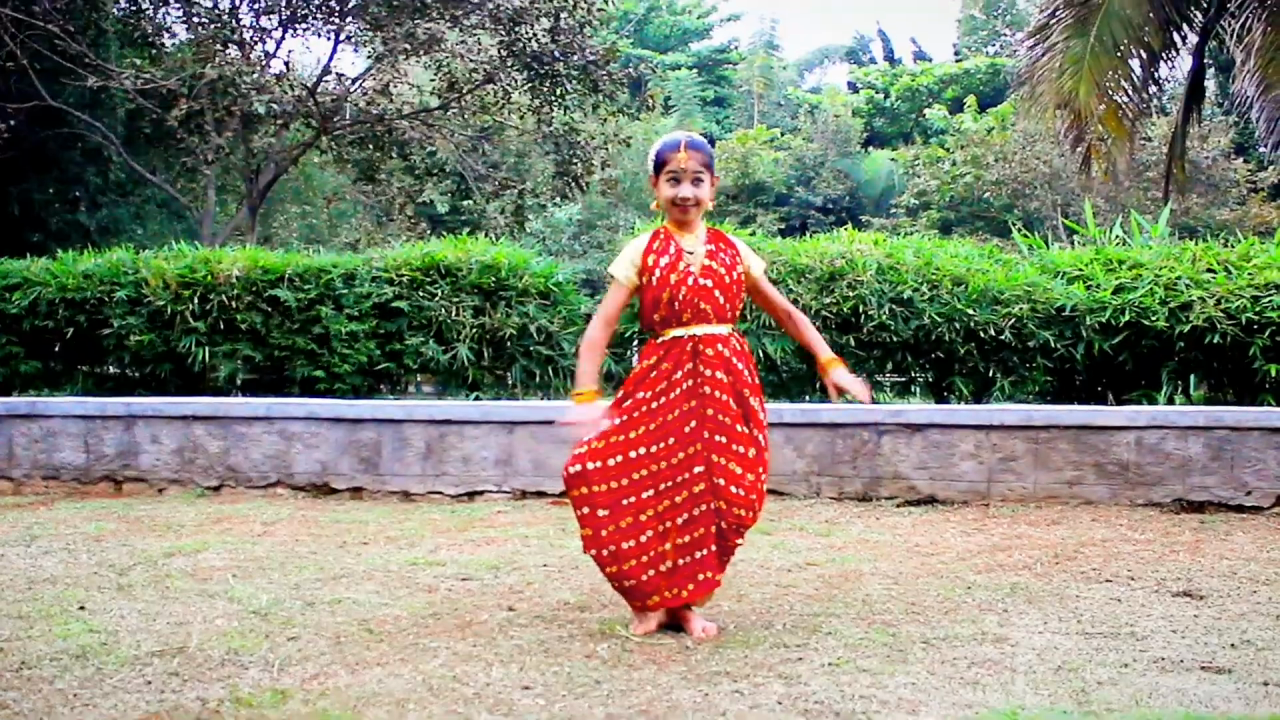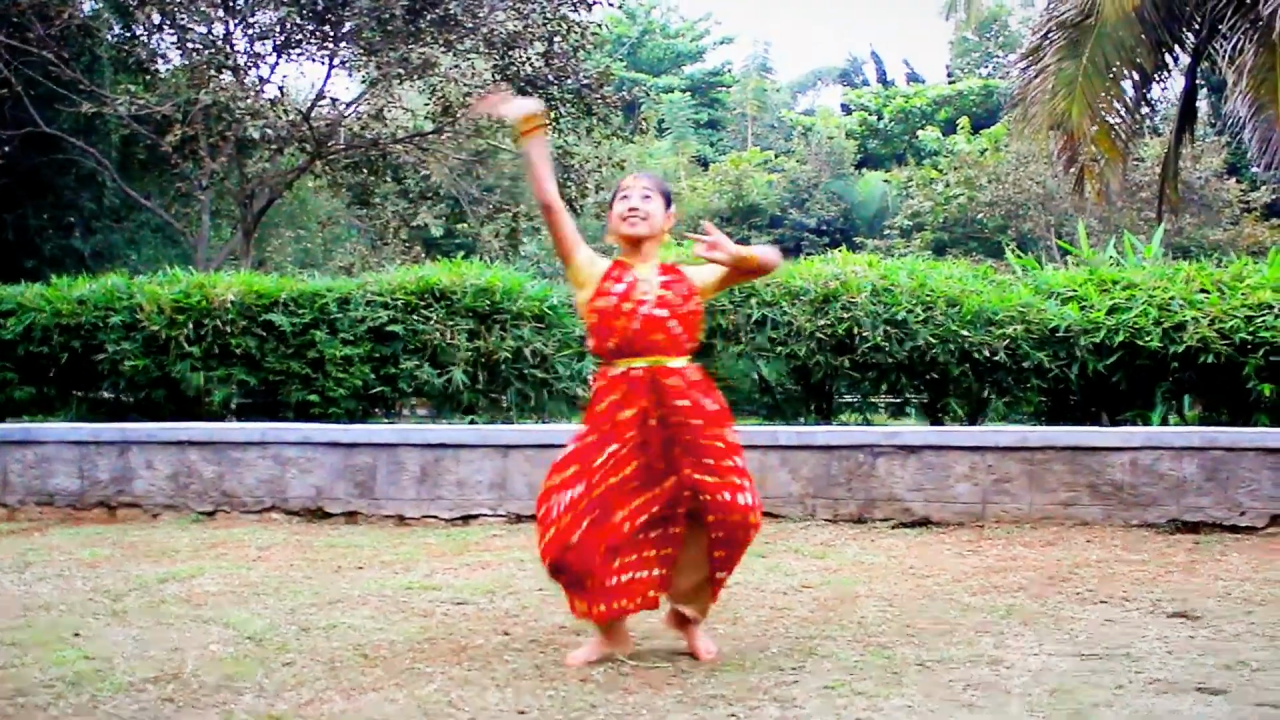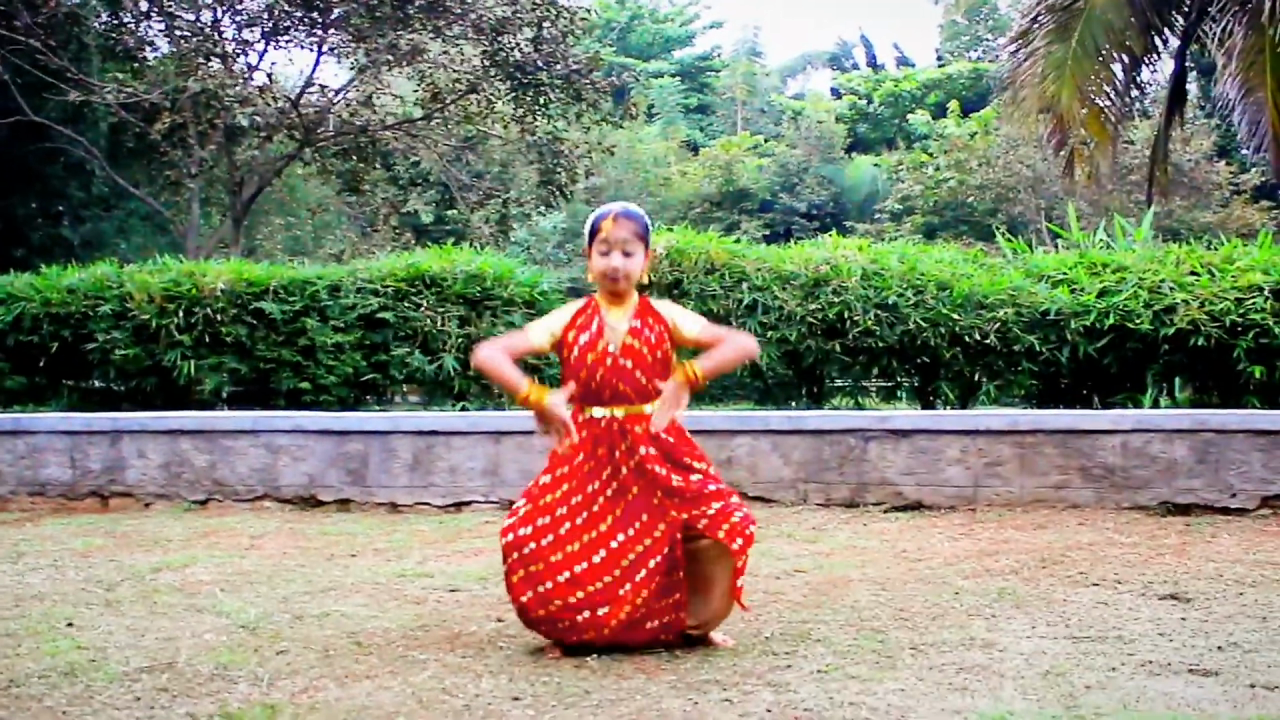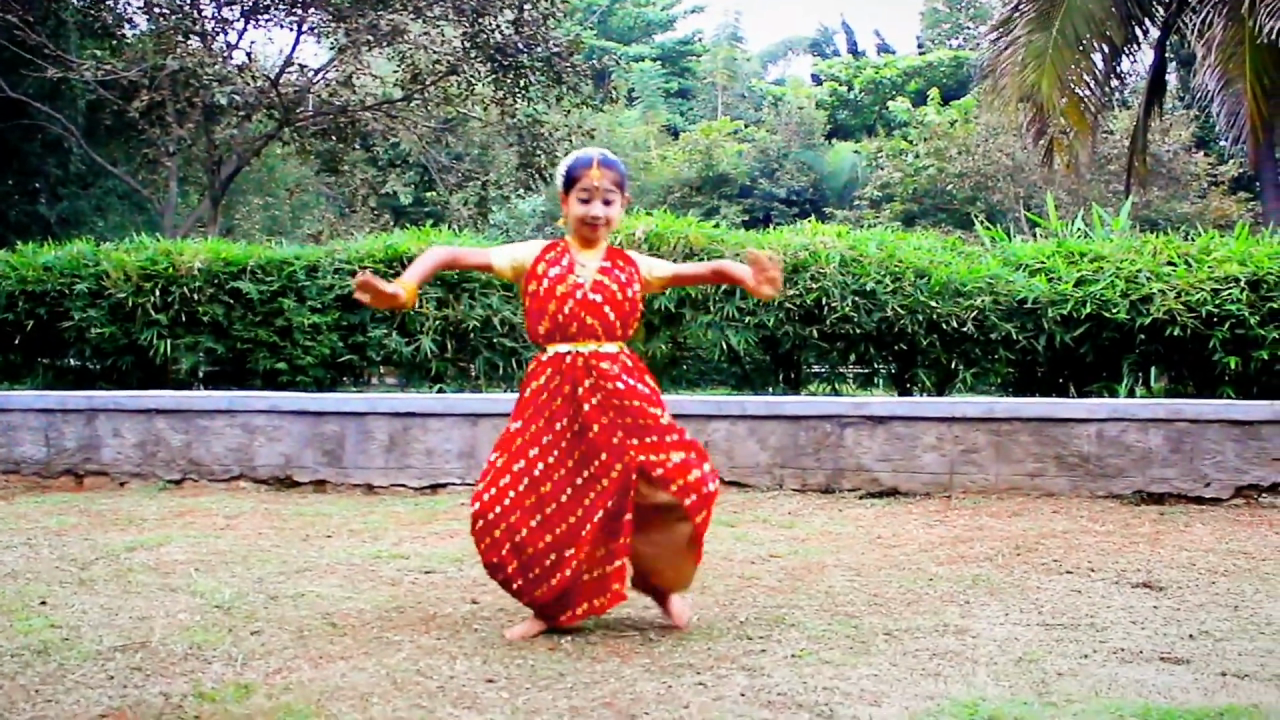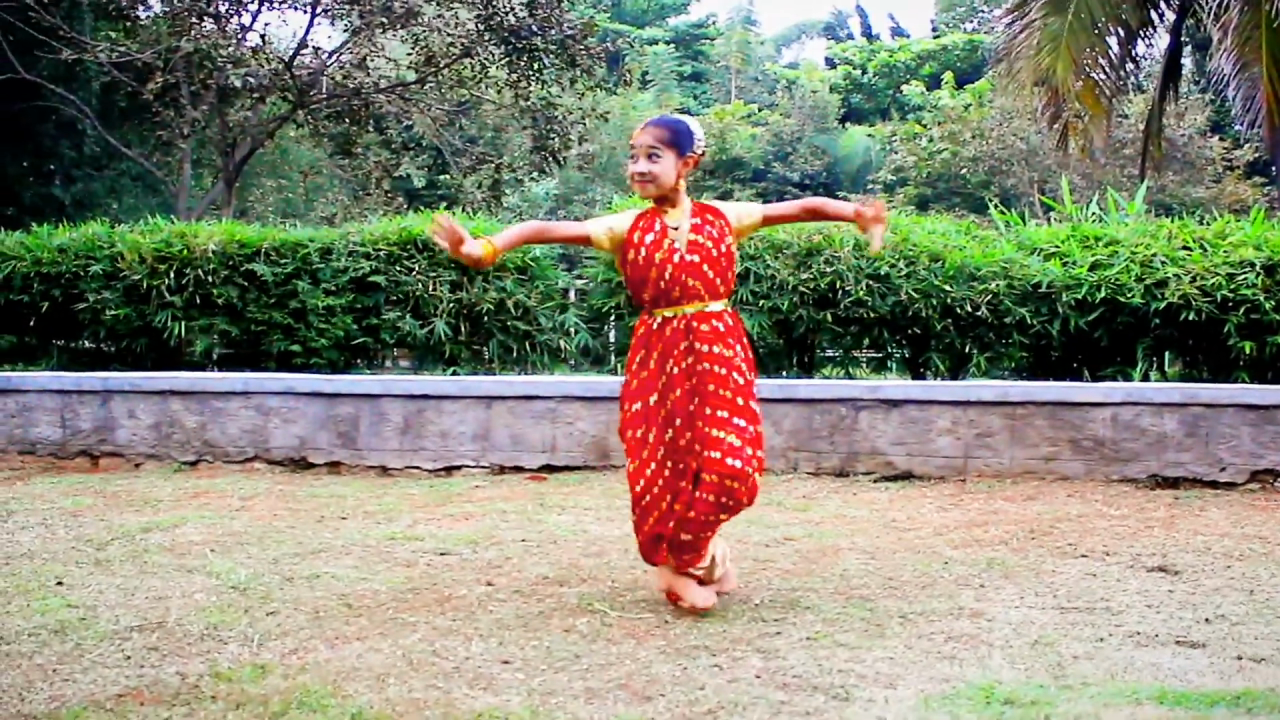
dt=1s
person 1, frame 1
left shoulder: (732, 249)
right shoulder: (642, 251)
left elbow: (785, 311)
right elbow: (600, 328)
left wrist: (830, 364)
right wrist: (587, 396)
left hip: (726, 381)
right hip: (662, 381)
left knee: (718, 493)
right knee: (597, 474)
left ankle: (686, 602)
right ankle: (650, 597)
person 1, frame 2
left shoulder: (690, 278)
right shoulder: (594, 271)
left elbow: (770, 262)
right elbow: (549, 203)
left wrist: (735, 255)
right wrist: (532, 130)
left hip: (682, 403)
right hip: (623, 403)
left knee: (725, 505)
right knee: (579, 517)
left ankle: (688, 612)
right ankle: (612, 630)
person 1, frame 3
left shoulder: (665, 319)
right shoulder: (567, 321)
left elbow: (746, 345)
right elbow: (485, 355)
left wrist: (686, 377)
right wrist: (540, 398)
left hip: (657, 450)
right hip: (587, 450)
left knee: (723, 524)
right knee: (535, 543)
left ankle: (692, 623)
right ankle: (583, 629)
person 1, frame 4
left shoulder: (635, 266)
right shoulder: (535, 256)
left elbow: (710, 272)
right elbow: (450, 255)
left wrist: (754, 282)
right wrist: (405, 291)
left hip: (619, 389)
right hip: (551, 392)
left knee: (685, 481)
right knee: (510, 501)
left ankle: (659, 579)
right ankle: (552, 606)
person 1, frame 5
left shoulder: (723, 216)
right shoulder: (626, 227)
left elbow: (801, 209)
right elbow: (547, 231)
left wrist: (859, 215)
right wrist: (484, 249)
left hip: (716, 349)
right hip: (657, 355)
left knee: (723, 462)
right knee: (662, 467)
left ankle: (686, 567)
right ankle: (702, 561)
